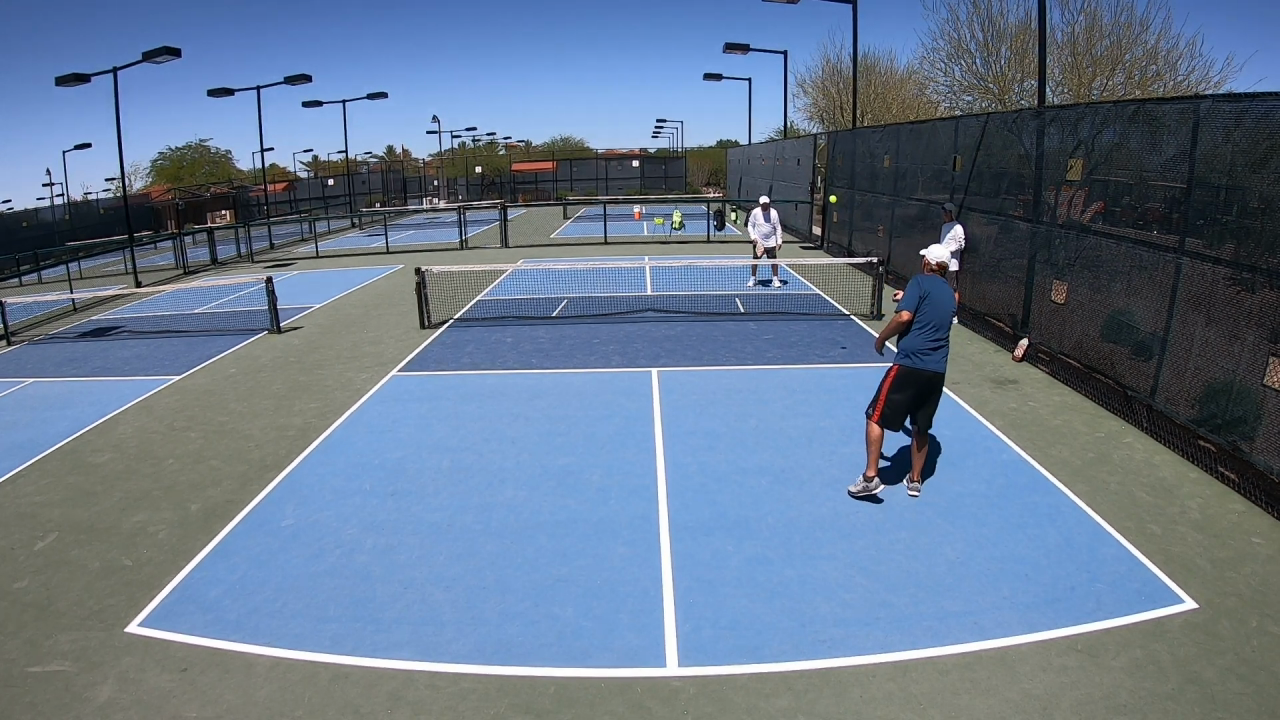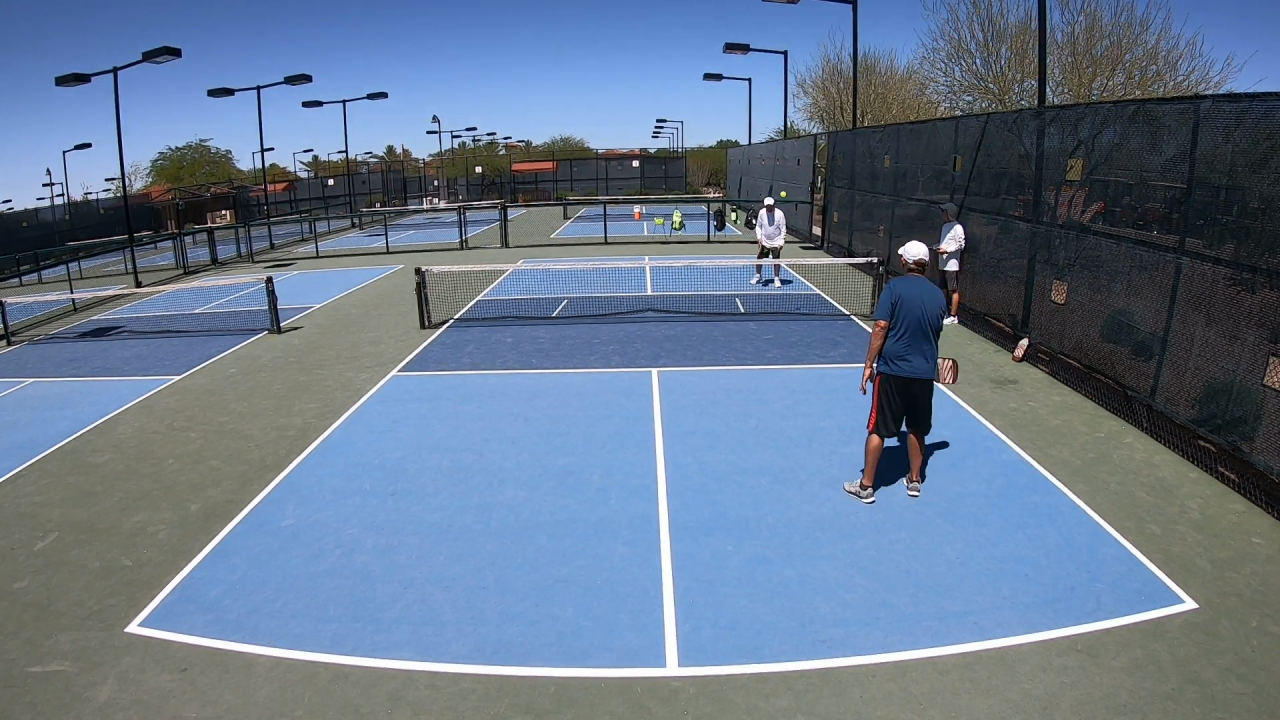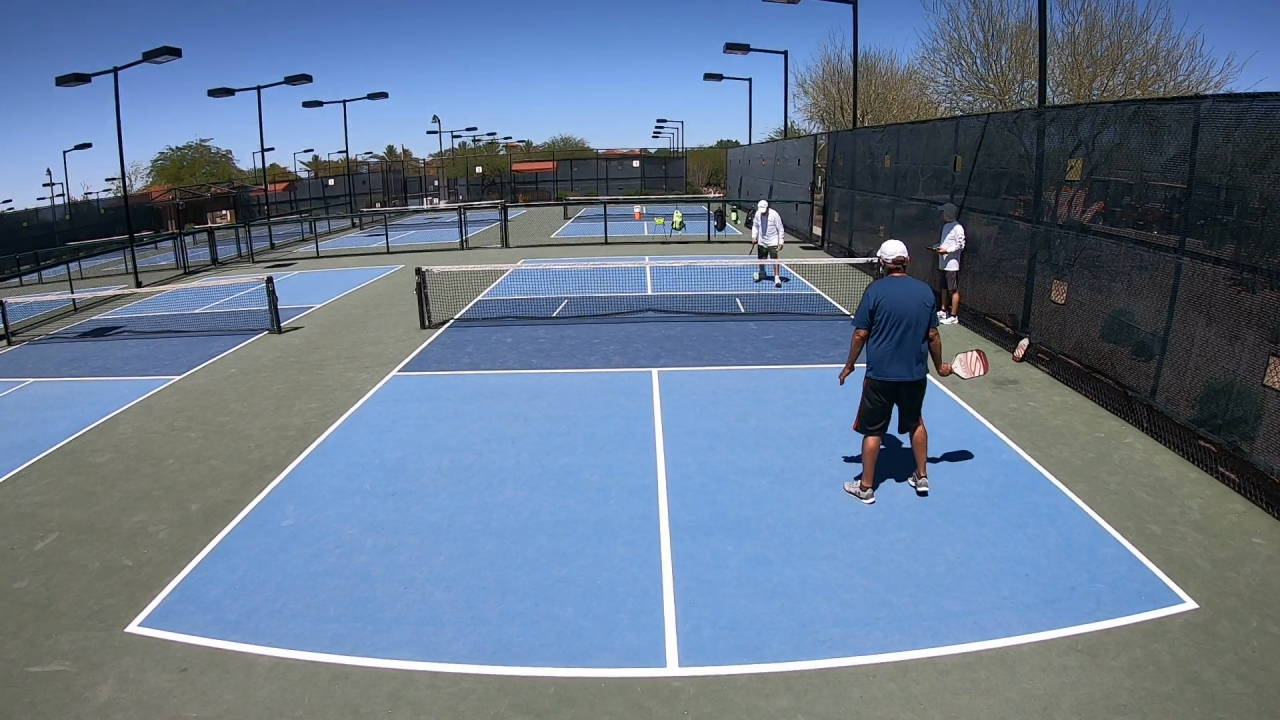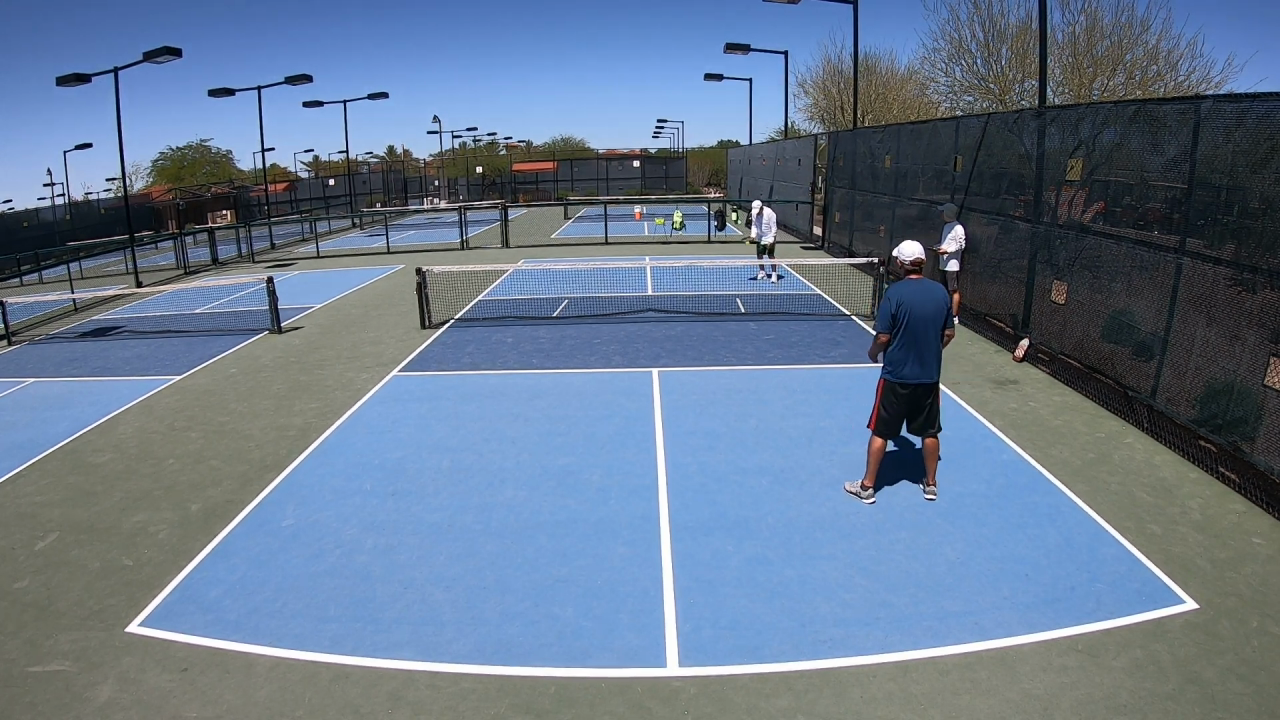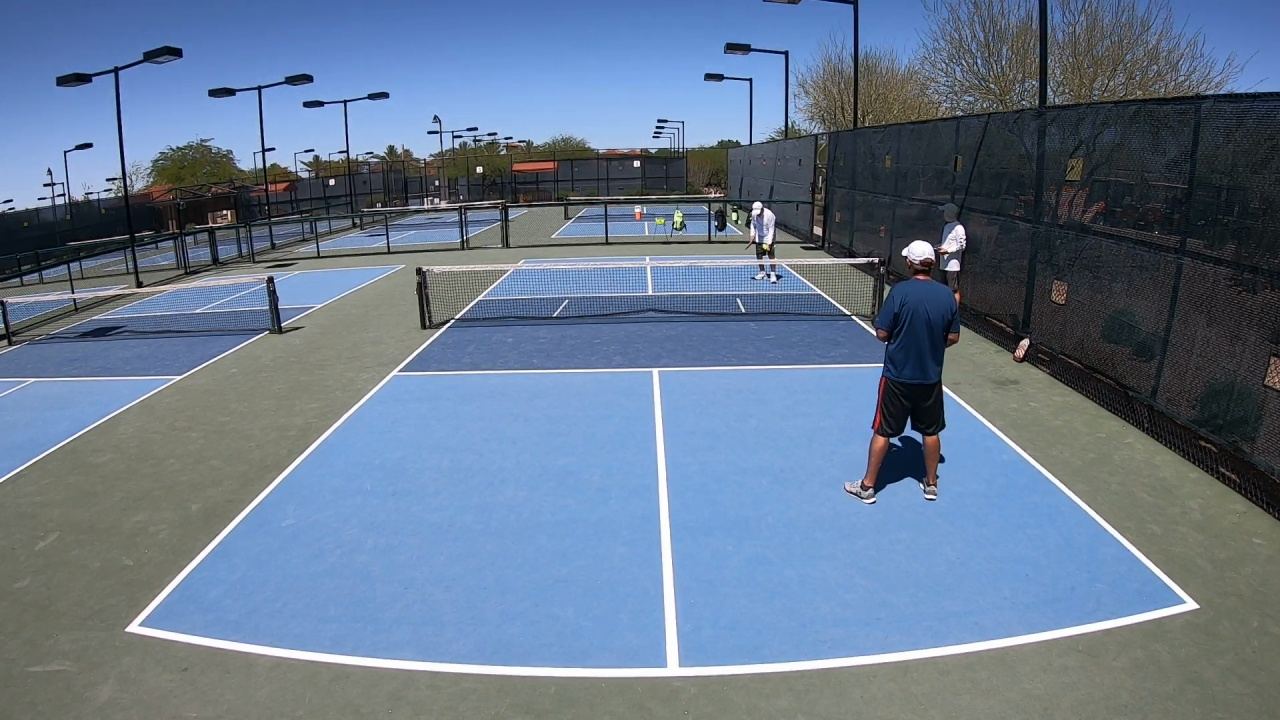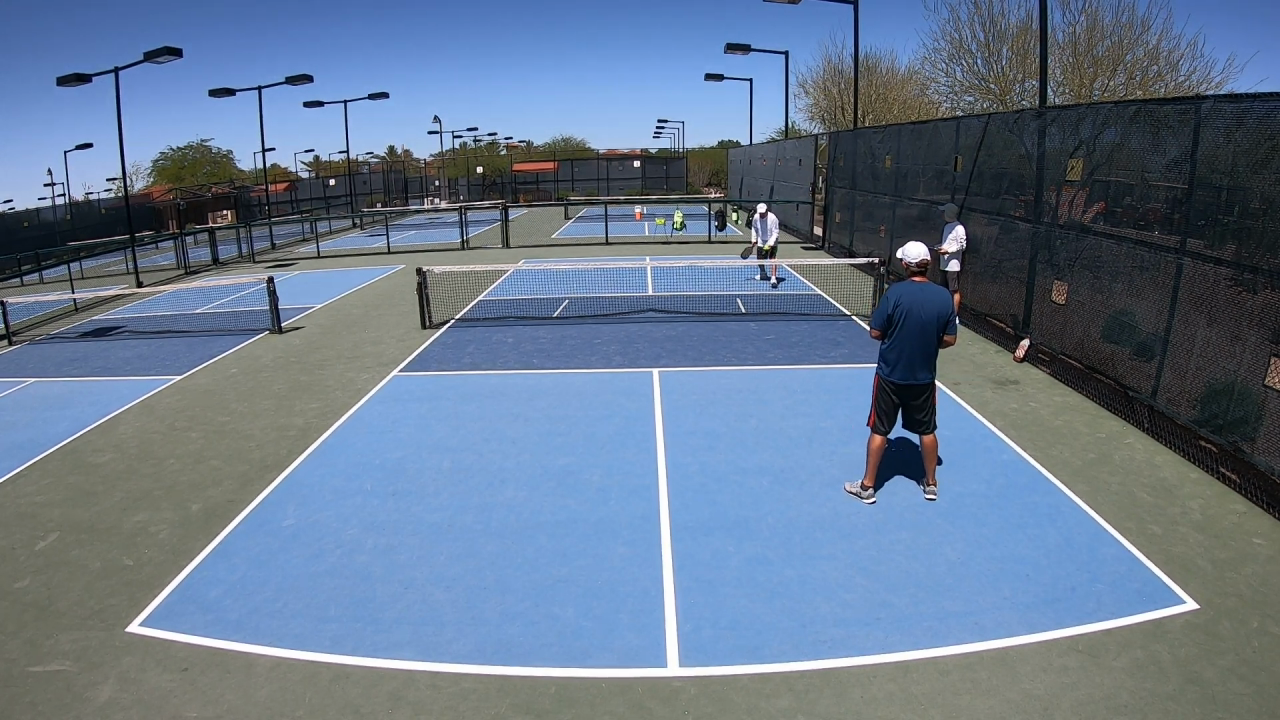
dt=0.4s
person 1, frame 1
left shoulder: (920, 282)
right shoulder: (949, 293)
left elbow: (904, 317)
left wrist: (881, 338)
left hip: (910, 364)
right hip: (937, 370)
left knee: (876, 417)
right knee: (921, 426)
left ankle: (870, 477)
right ankle: (915, 480)
person 1, frame 2
left shoulder: (895, 286)
right shoulder: (938, 294)
left elbow: (880, 327)
left wrist: (869, 365)
left hip: (892, 370)
right hip: (924, 373)
left knee: (878, 430)
right knee: (917, 428)
left ankle: (866, 486)
right ankle: (914, 480)
person 1, frame 3
left shoulder: (876, 290)
right shoulder: (924, 291)
left elbow: (861, 334)
right elbow: (933, 335)
left wrist: (849, 365)
right wrist: (939, 364)
left hip: (880, 374)
right hip: (915, 373)
left knee: (872, 430)
right knee: (915, 423)
left ankle: (866, 487)
right ankle: (922, 477)
person 1, frame 4
left shoulder: (895, 292)
right shoulder: (940, 291)
left elbow: (882, 338)
right elbow: (948, 333)
left wrist: (873, 353)
left hip: (896, 376)
right hip: (930, 376)
left knee: (880, 431)
right knee: (929, 432)
left ankle: (867, 486)
right ankle: (930, 484)
person 1, frame 5
left shoulder: (900, 291)
right shoulder: (947, 295)
left elbow: (881, 333)
right elbow: (953, 337)
left hip: (897, 375)
right hip: (930, 376)
left knee: (883, 431)
right knee: (931, 431)
left ankle: (867, 486)
right ankle: (931, 484)
person 1, frame 6
left shoulder: (895, 292)
right shoulder: (943, 296)
left elbow: (875, 333)
right elbow: (949, 339)
left hip: (890, 374)
right hip: (924, 376)
left knee: (879, 430)
right knee: (926, 430)
left ankle: (867, 486)
right ankle: (930, 483)
